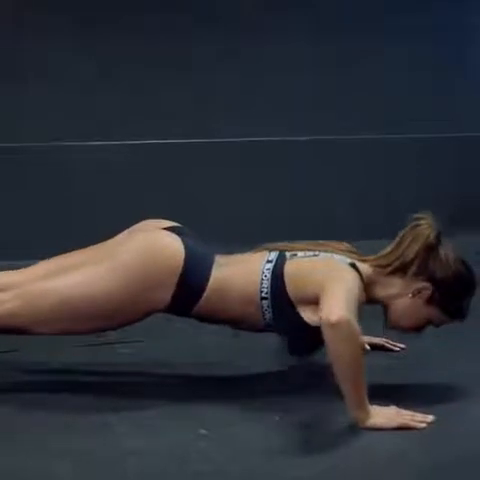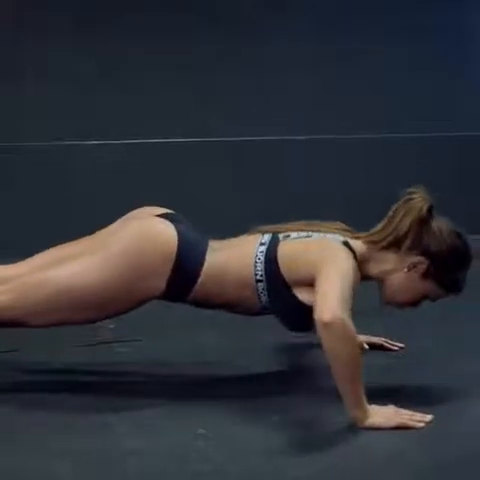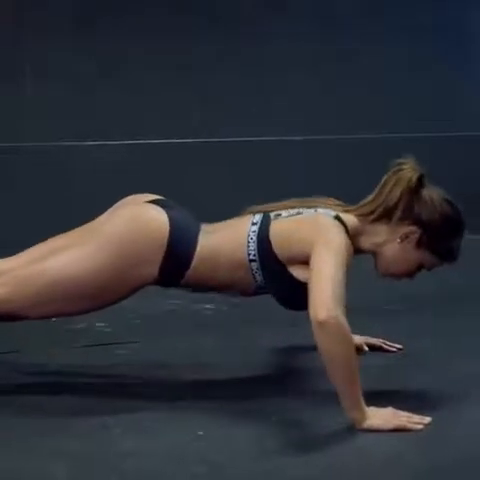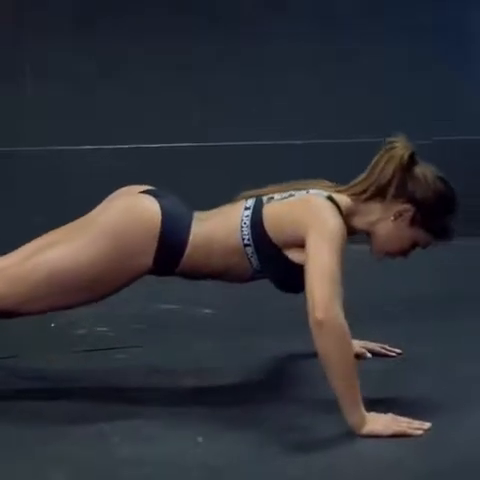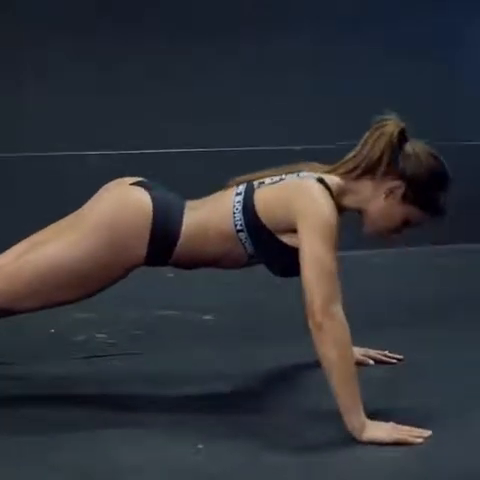
dt=0.3s
person 1, frame 1
left shoulder: (351, 261)
right shoulder: (348, 280)
right elbow: (336, 321)
left wrist: (348, 337)
right wrist: (364, 414)
left hip: (165, 243)
right hip: (161, 271)
person 1, frame 2
left shoulder: (344, 242)
right shoulder: (343, 261)
right elbow: (329, 320)
left wrist: (342, 337)
right wrist: (362, 413)
left hip: (159, 234)
right hip: (155, 257)
person 1, frame 3
left shoulder: (339, 220)
right shoulder: (335, 239)
right elbow: (324, 317)
left wrist: (340, 337)
right wrist: (360, 414)
left hip: (153, 220)
right hip: (148, 244)
person 1, frame 4
left shoulder: (330, 202)
right shoulder: (328, 220)
right elbow: (324, 317)
left wrist: (337, 343)
right wrist: (360, 419)
left hip: (145, 214)
right hip: (140, 234)
person 1, frame 5
left shoulder: (321, 188)
right shoulder: (318, 206)
right elbow: (323, 315)
left wrist: (337, 347)
right wrist: (359, 425)
left hip: (139, 205)
right hip: (133, 226)
